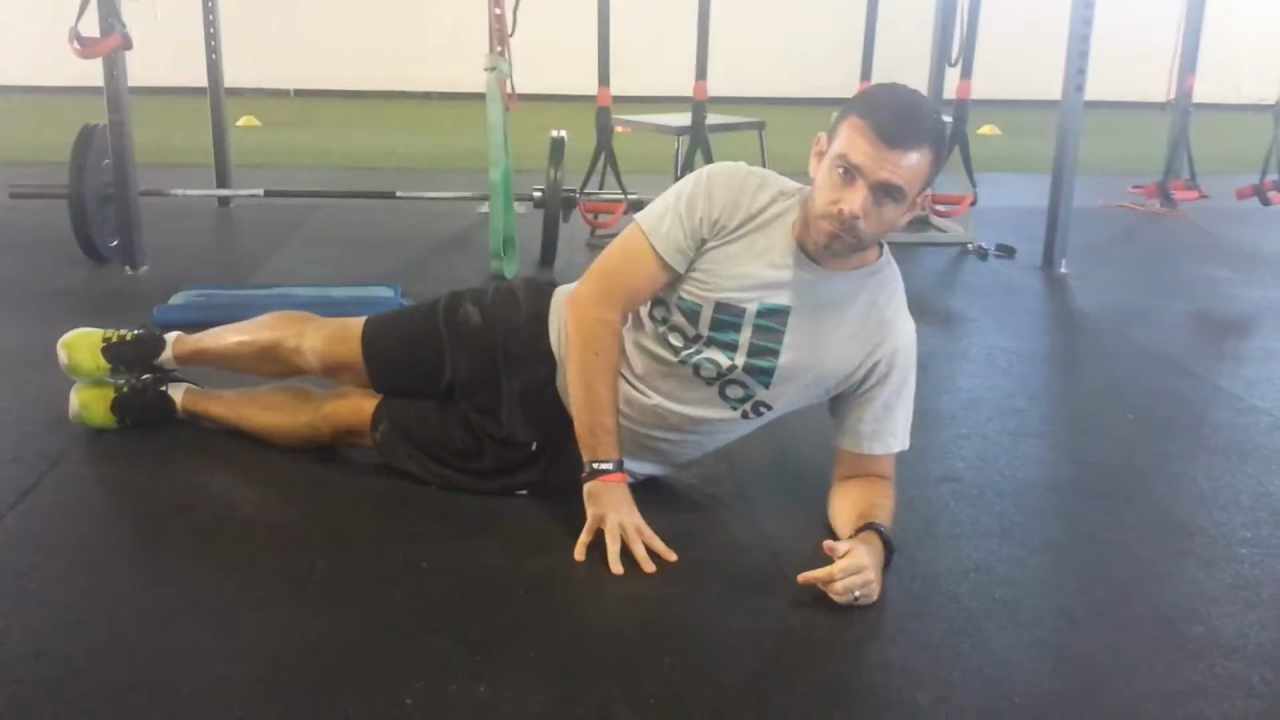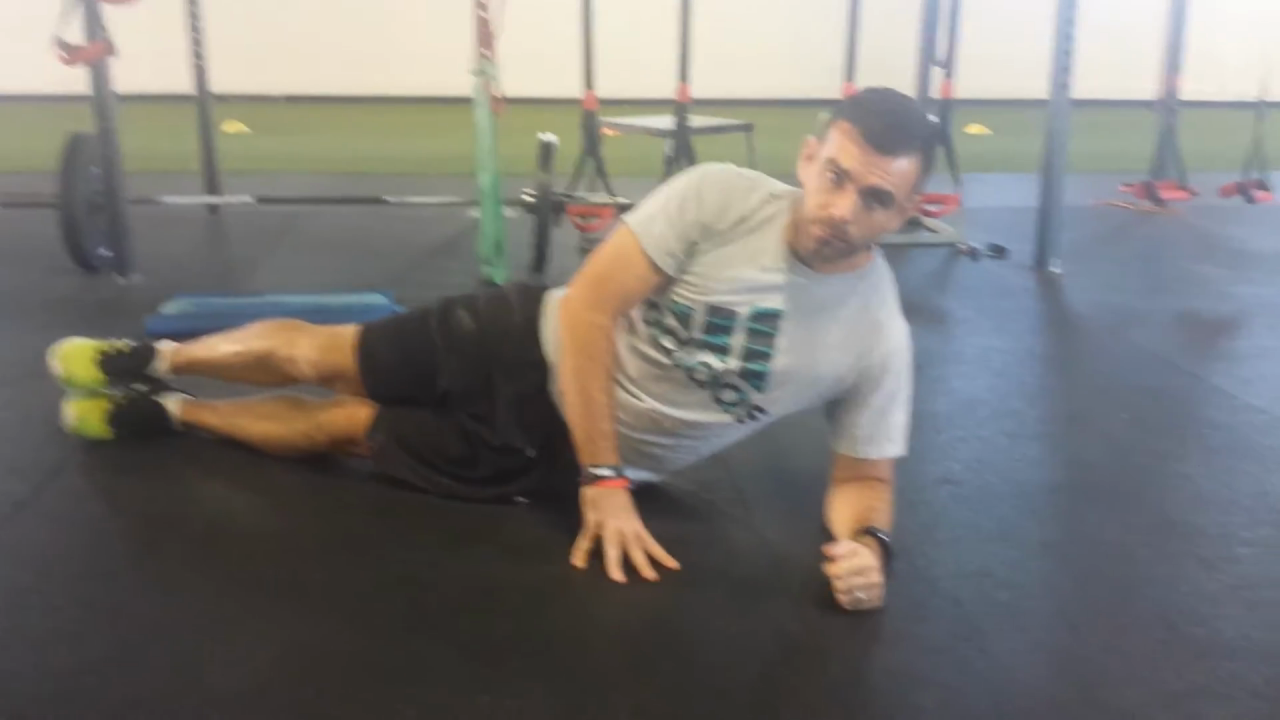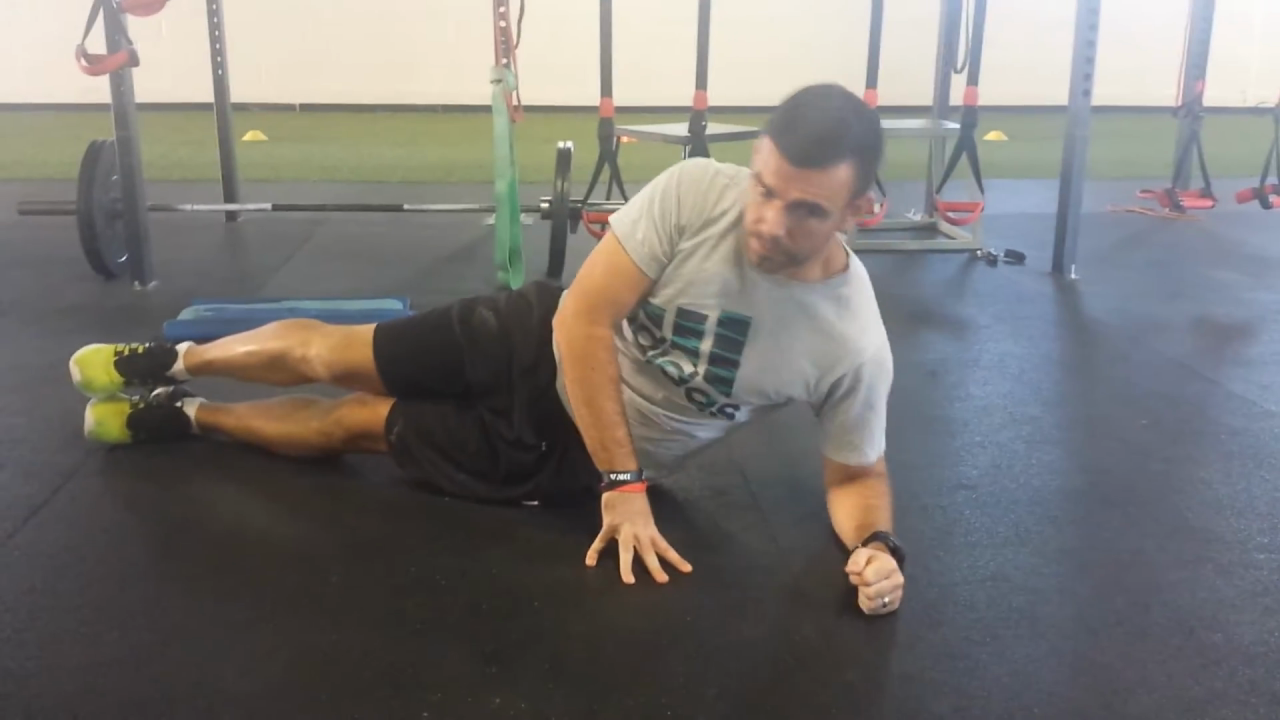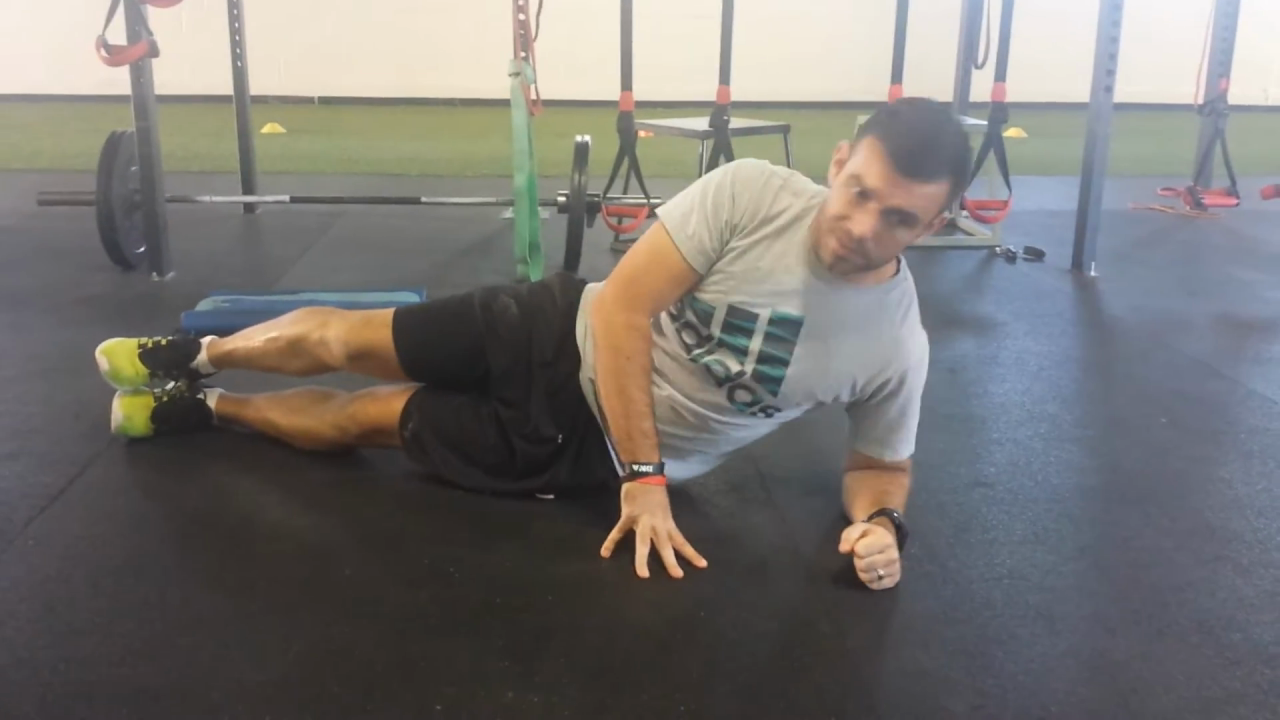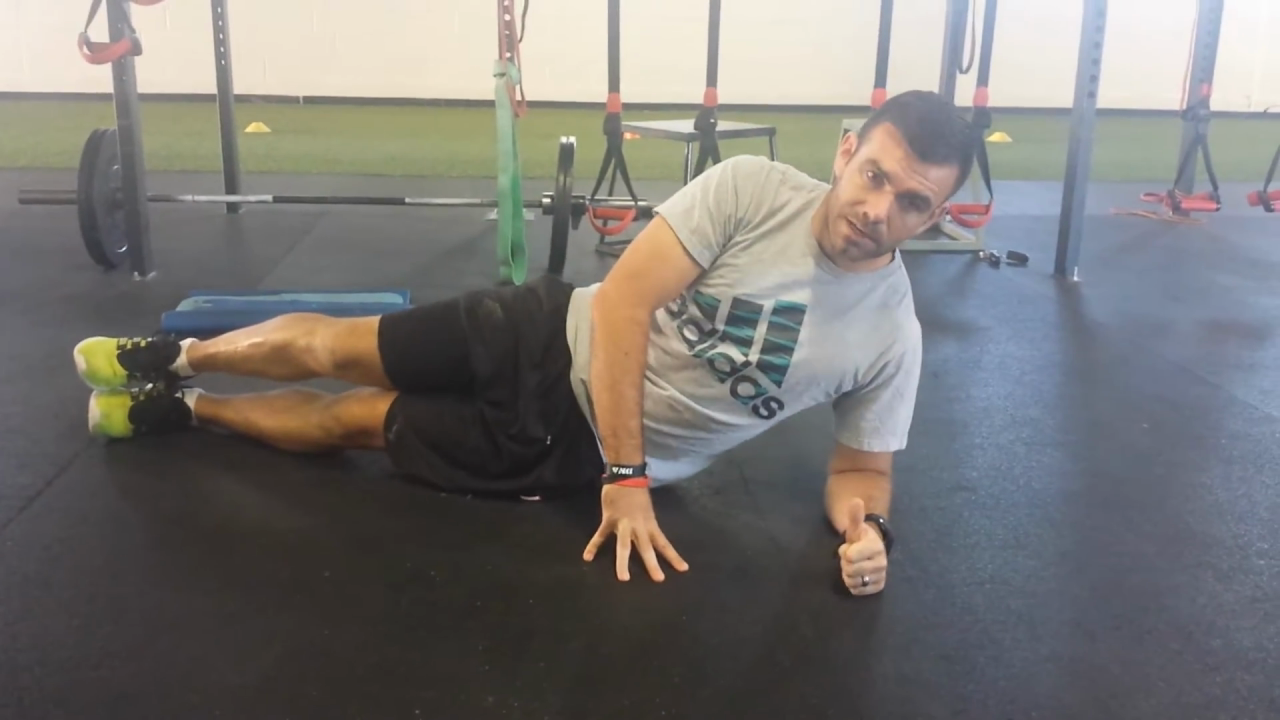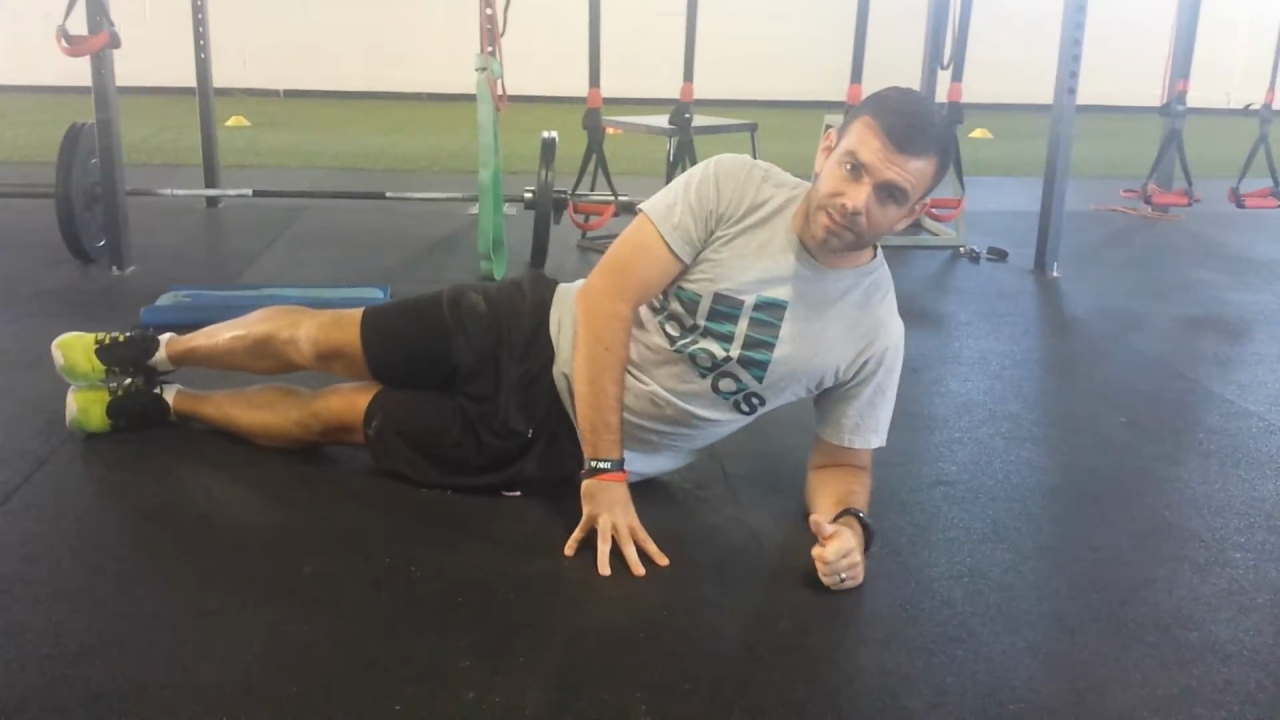
dt=0.5s
person 1, frame 1
left shoulder: (884, 338)
right shoulder: (729, 193)
left elbow: (865, 471)
right elbow: (594, 305)
left wrist: (868, 542)
right wrist: (605, 475)
left hip: (548, 444)
right hip: (539, 336)
left knee: (346, 416)
right knee: (320, 347)
left ankle: (173, 403)
right ankle: (161, 351)
person 1, frame 2
left shoulder: (879, 342)
right shoulder: (721, 195)
left elbow: (864, 476)
right elbow: (589, 308)
left wrist: (866, 542)
right wrist: (607, 482)
left hip: (545, 450)
right hip: (531, 341)
left knee: (341, 426)
right knee: (316, 358)
left ankle: (167, 413)
right ankle: (155, 359)
person 1, frame 3
left shoulder: (852, 345)
right shoulder: (695, 189)
left elbow: (856, 473)
right elbow: (583, 322)
left wrist: (875, 544)
right wrist: (625, 483)
left hip: (558, 447)
right hip: (540, 340)
left knee: (353, 424)
right knee: (330, 353)
left ankle: (184, 417)
right ankle: (168, 363)
person 1, frame 4
left shoulder: (899, 348)
right shoulder: (751, 192)
left elbow: (879, 464)
right elbow: (625, 307)
left wrist: (879, 523)
right wrist: (649, 478)
left hip: (581, 442)
right hip: (567, 330)
left knee: (370, 416)
right knee: (346, 339)
left ankle: (201, 408)
right ankle: (196, 354)
person 1, frame 5
left shoulder: (892, 339)
right shoulder: (751, 187)
left elbow: (861, 465)
right elbow: (623, 304)
left wrist: (867, 529)
right wrist: (629, 478)
left hip: (569, 447)
right hip: (552, 336)
left knee: (353, 418)
right knee: (330, 348)
left ankle: (182, 410)
right ankle: (173, 360)
person 1, frame 6
left shoulder: (874, 334)
right shoulder: (734, 185)
left elbow: (841, 462)
right elbow: (607, 298)
left wrist: (847, 524)
right wrist: (607, 471)
left hip: (546, 441)
right hip: (534, 333)
left knee: (337, 414)
right knee: (314, 340)
left ankle: (161, 406)
right ankle: (154, 354)
